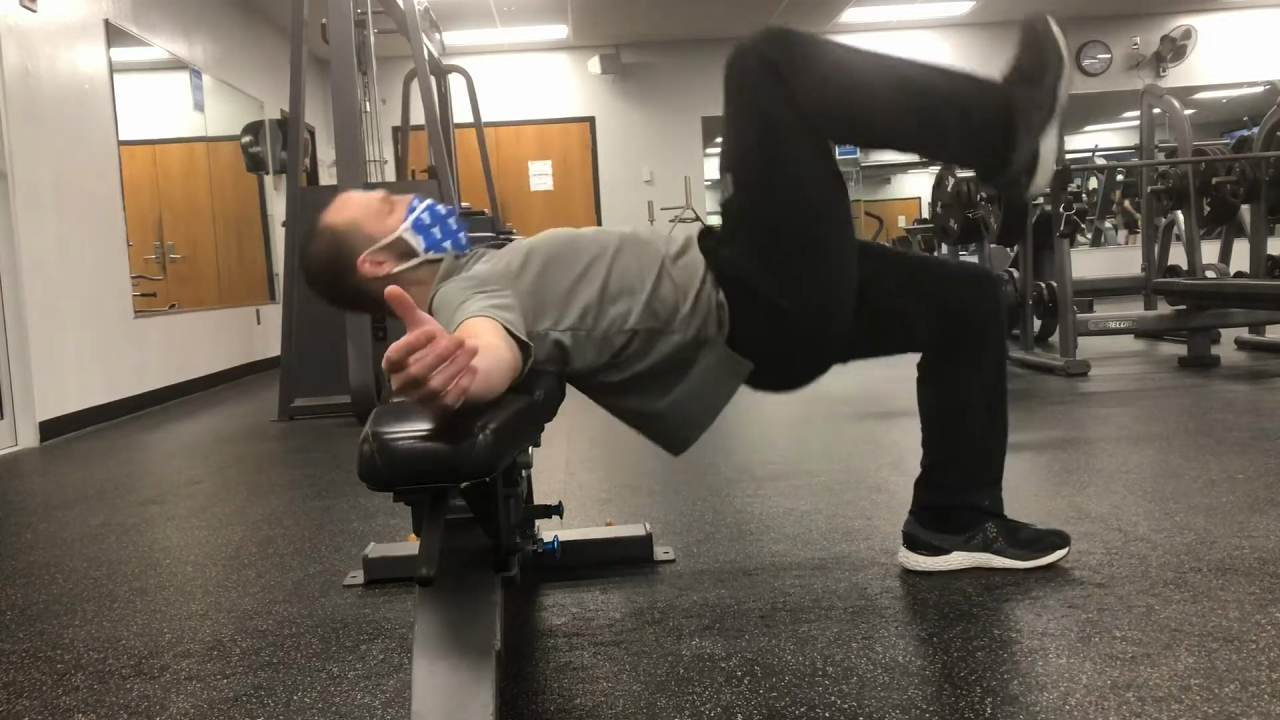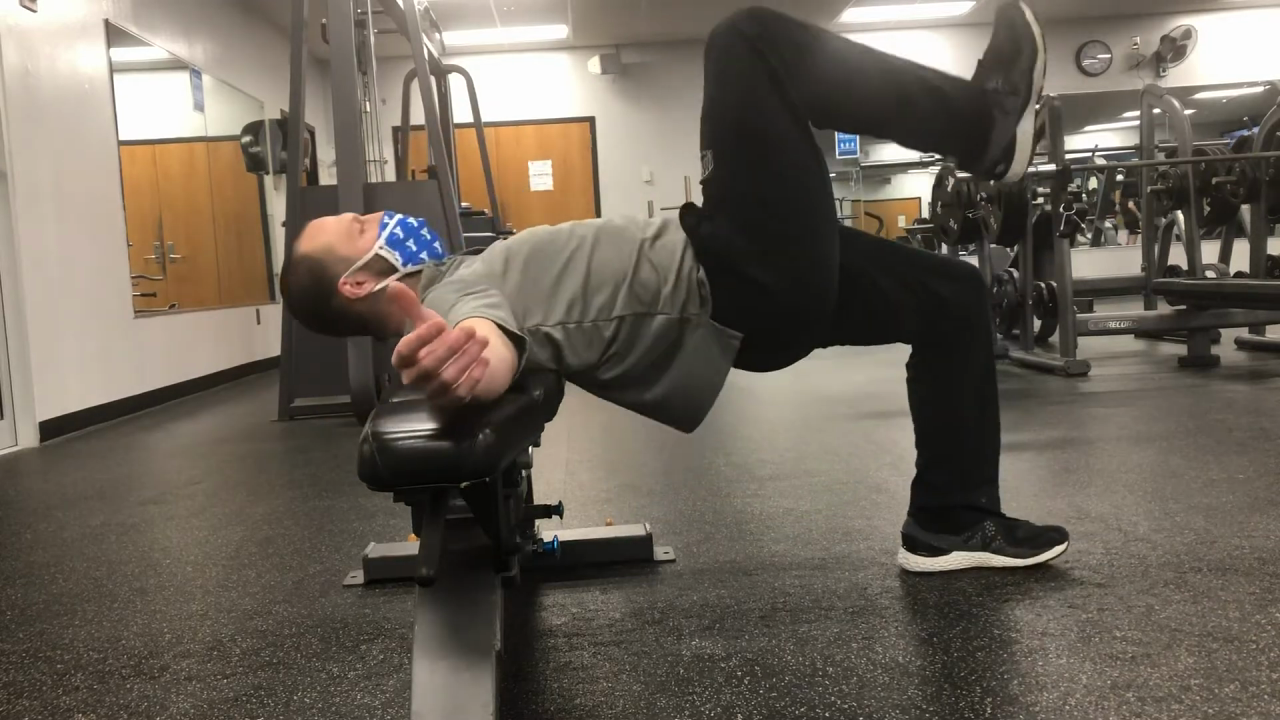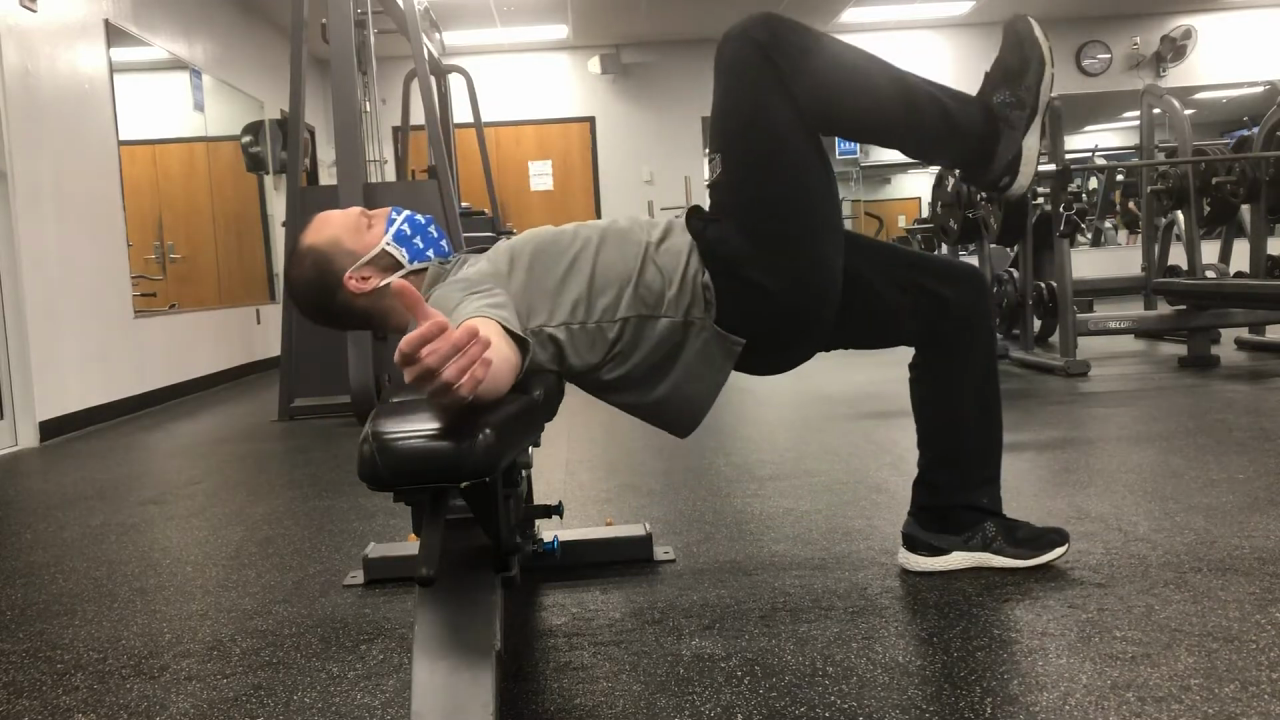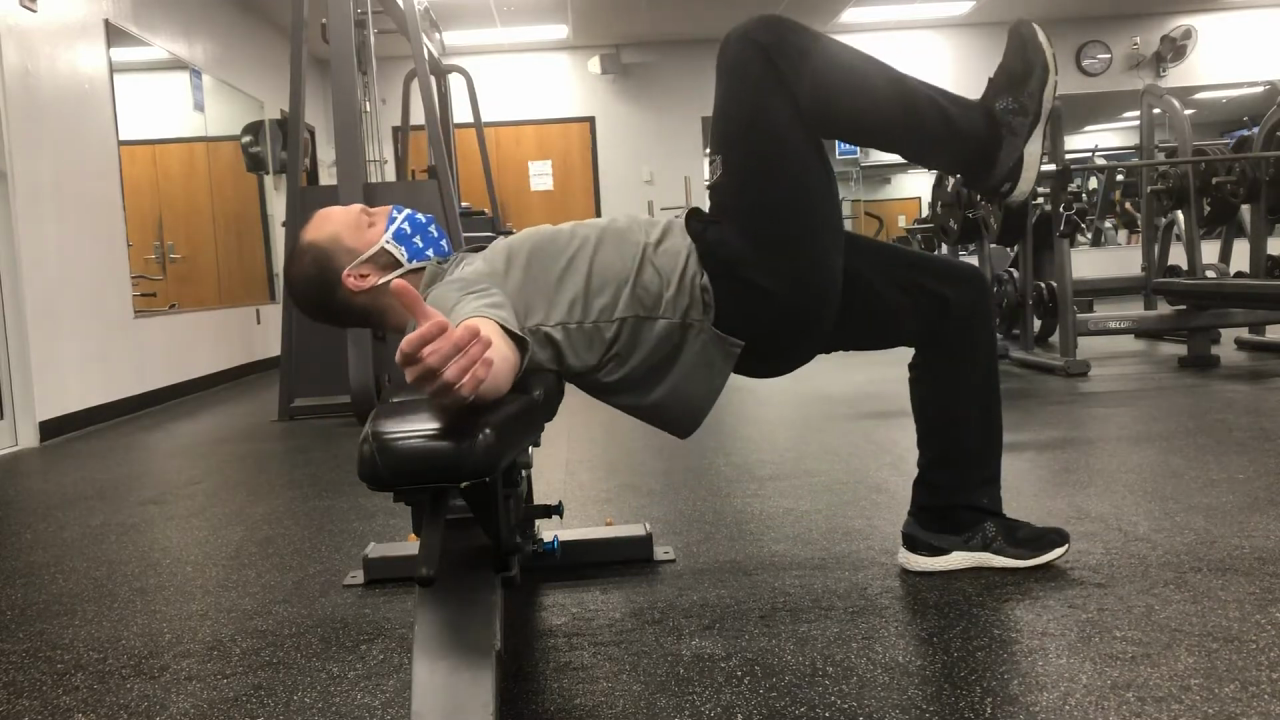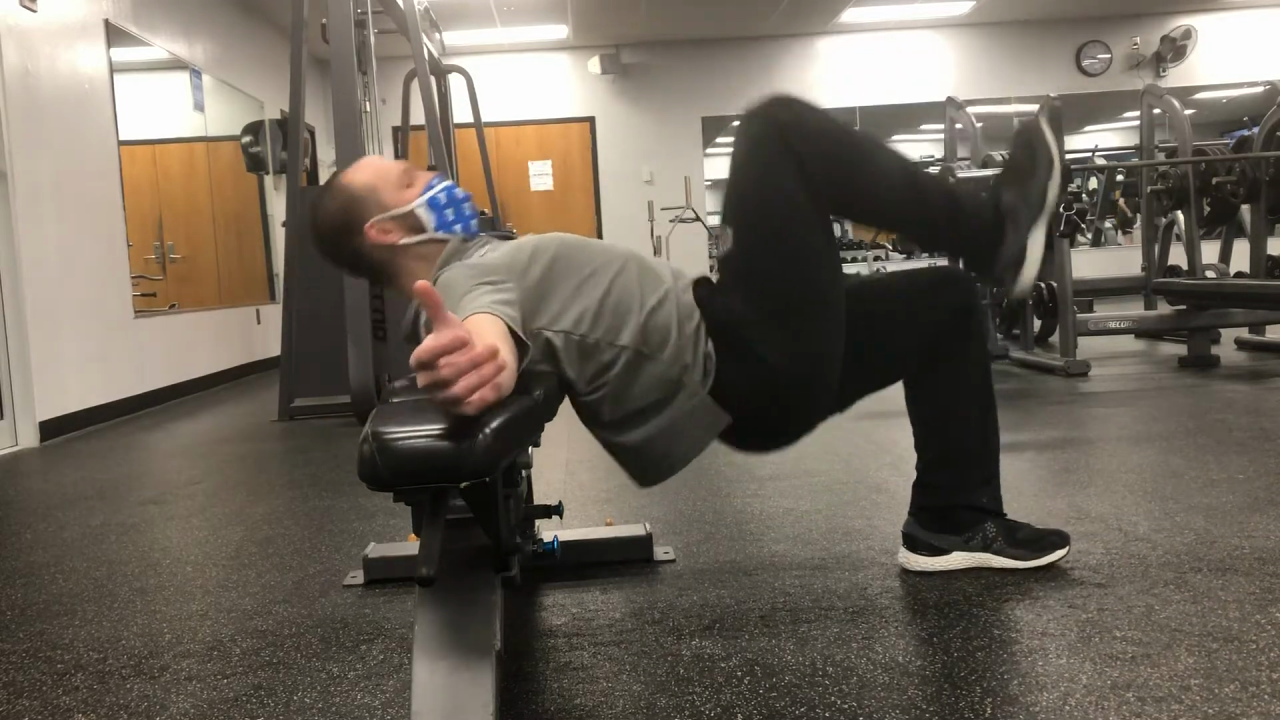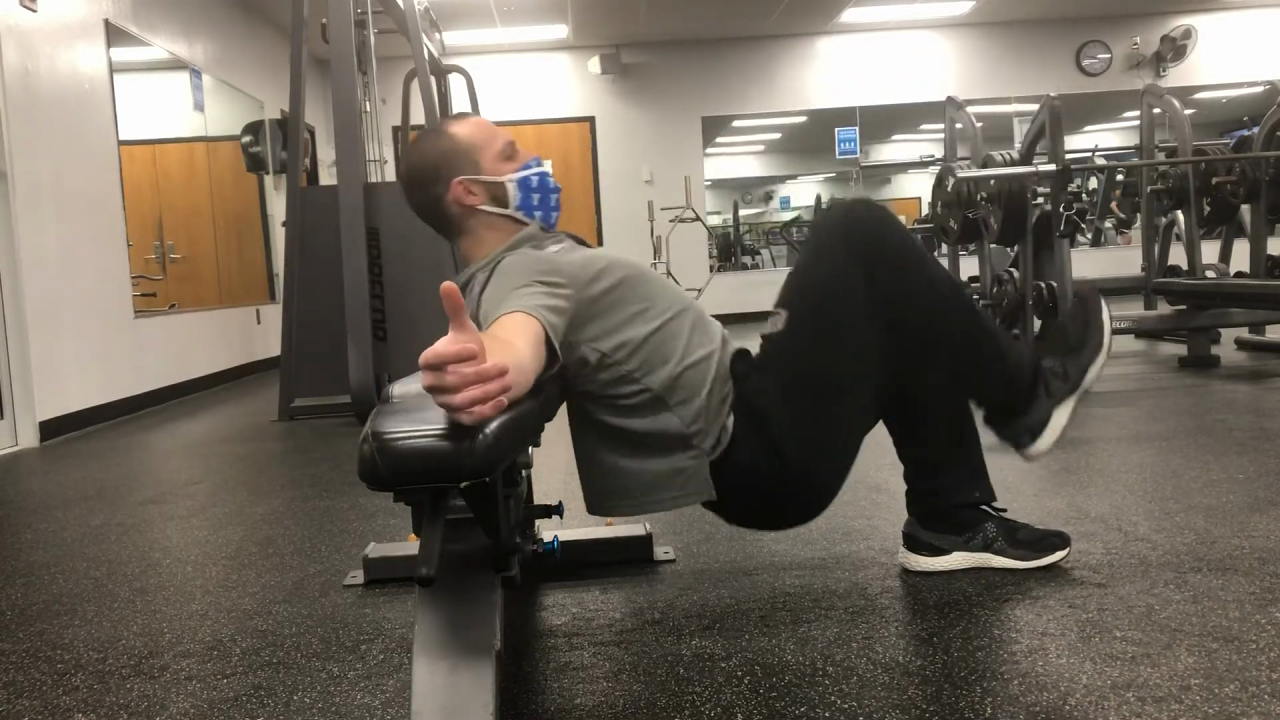
dt=0.3s
person 1, frame 1
left shoulder: (472, 276)
right shoulder: (465, 302)
right elbow: (488, 353)
right wrist: (451, 368)
left hip: (772, 300)
right hip: (762, 303)
left knee: (968, 299)
right knee: (767, 60)
left ankle: (953, 523)
right ankle: (1008, 136)
person 1, frame 2
left shoulder: (461, 278)
right shoulder: (453, 303)
right elbow: (487, 349)
right wrist: (459, 364)
left hip: (751, 282)
right hip: (744, 281)
left knee: (952, 295)
left ankle: (952, 523)
right ankle: (981, 122)
person 1, frame 3
left shoulder: (461, 281)
right shoulder: (459, 301)
right elbow: (496, 353)
right wrist: (462, 364)
left hip: (759, 285)
right hip: (749, 287)
left knee: (954, 297)
right knee: (759, 45)
left ankle: (952, 522)
right ankle: (986, 141)
person 1, frame 4
left shoulder: (462, 275)
right shoulder: (455, 300)
right elbow: (494, 351)
right wrist: (465, 361)
left hip: (750, 285)
right hip: (749, 288)
left knee: (955, 296)
right knee: (761, 48)
left ankle: (953, 521)
right ankle: (988, 146)
person 1, frame 5
left shoulder: (474, 266)
right shoulder: (467, 284)
right elbow: (488, 339)
right wrist: (470, 362)
left hip: (750, 363)
right hip: (749, 363)
left knee: (942, 306)
right knee: (777, 127)
left ankle: (953, 522)
right ankle: (993, 233)
person 1, frame 6
left shoulder: (526, 262)
right shoulder: (521, 278)
right elbow: (516, 343)
right wrist: (481, 368)
left hip: (751, 441)
right hip: (771, 450)
left knee: (913, 322)
right knee: (856, 235)
left ankle: (952, 523)
right ankle: (1023, 392)
